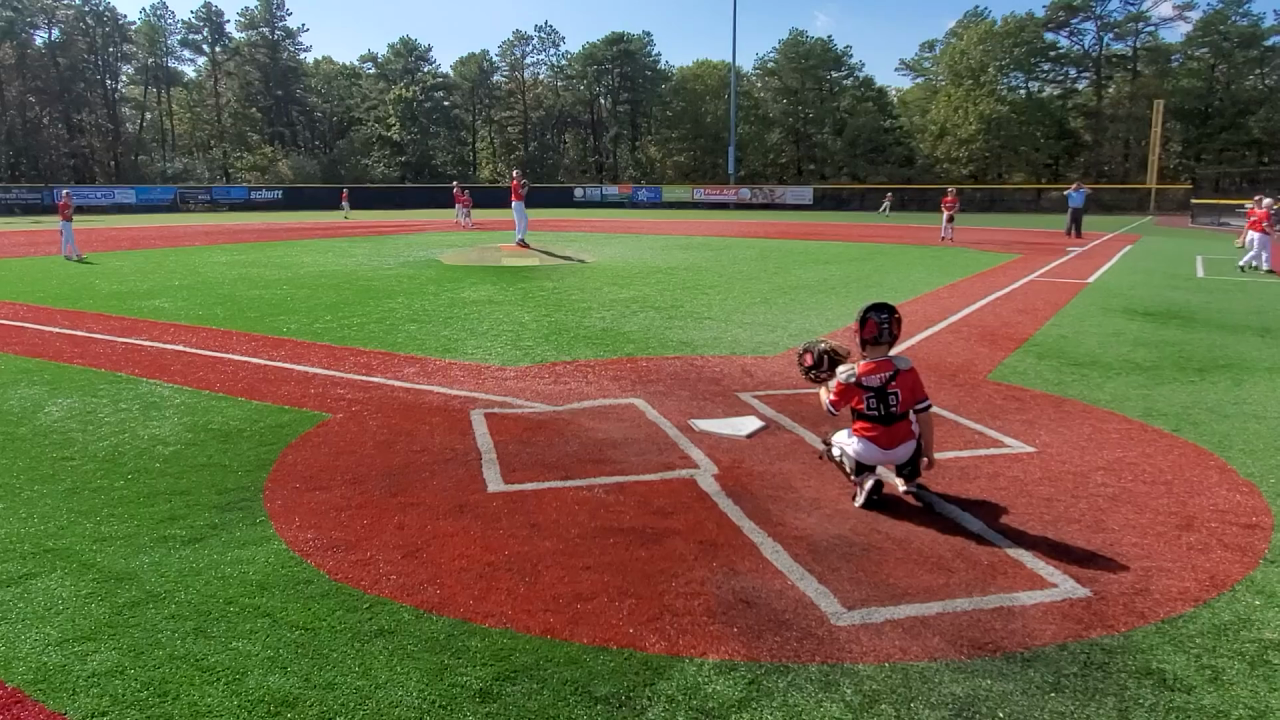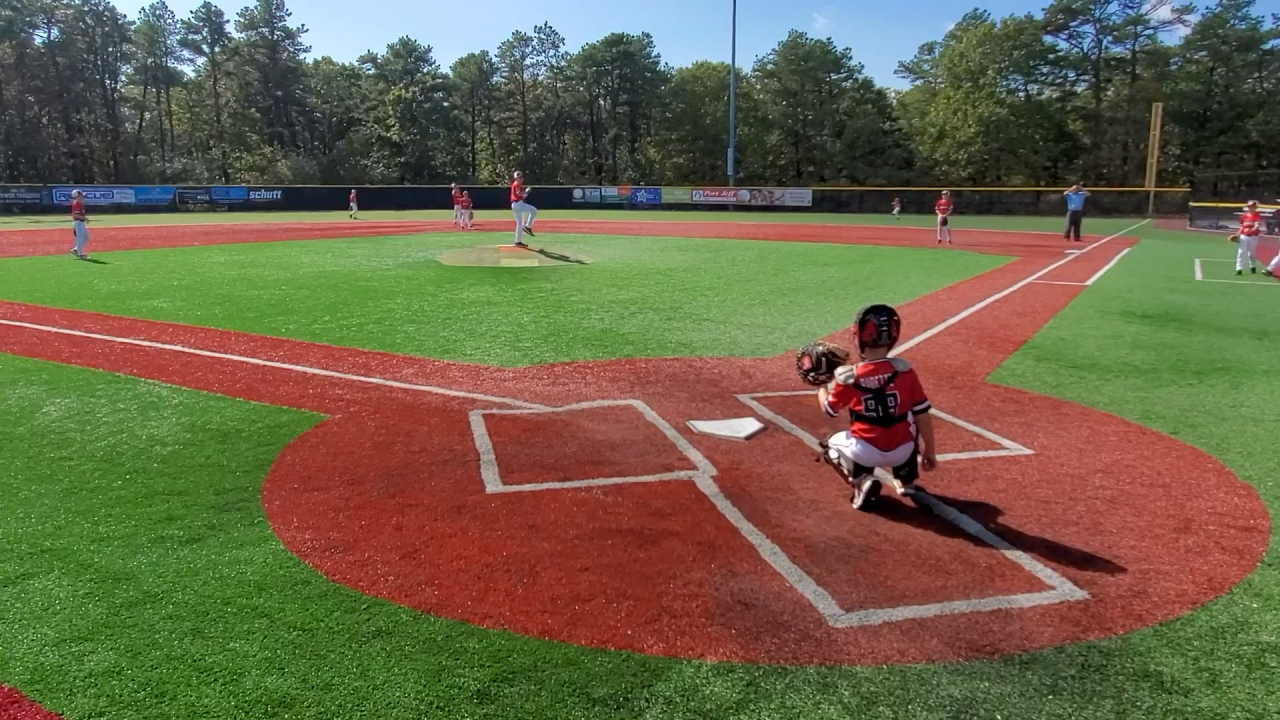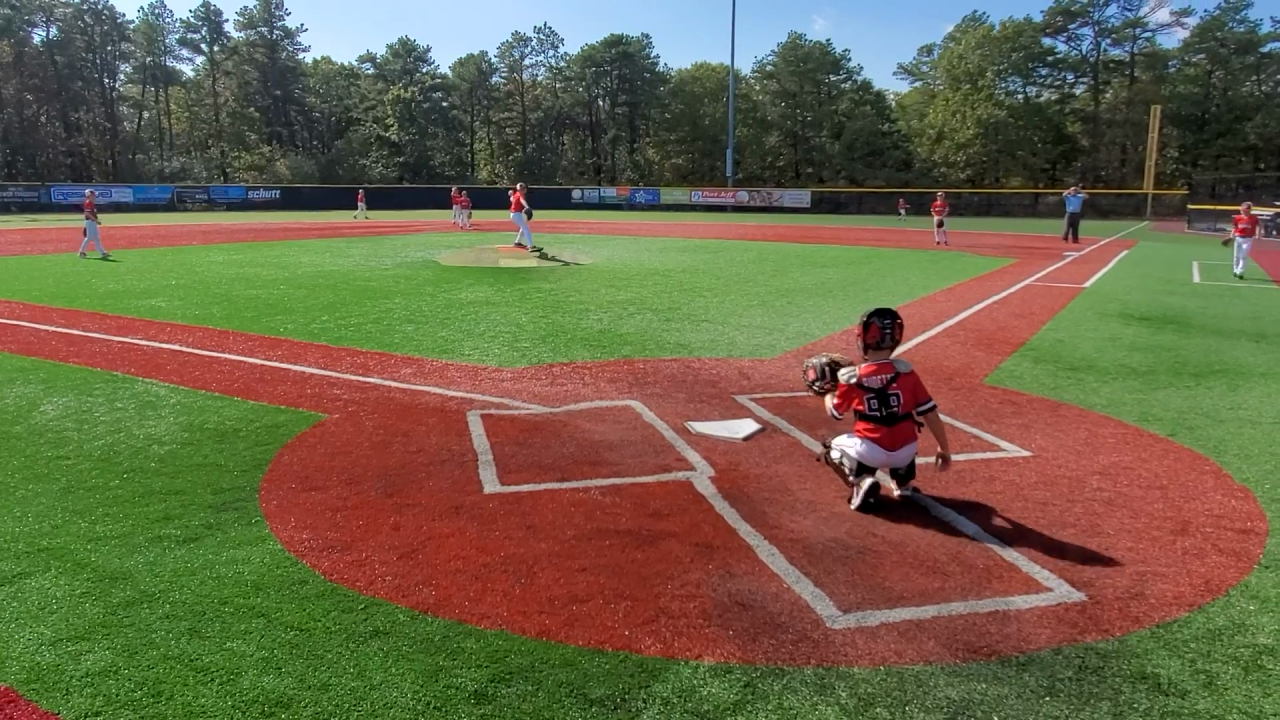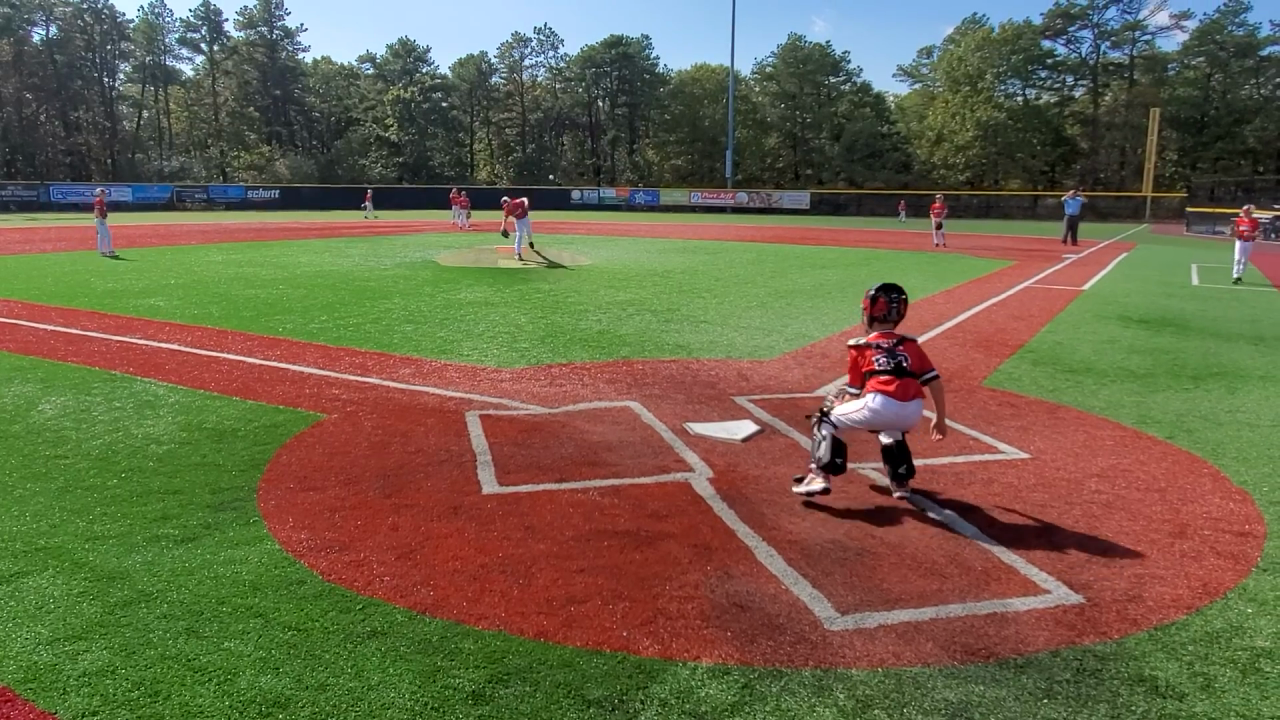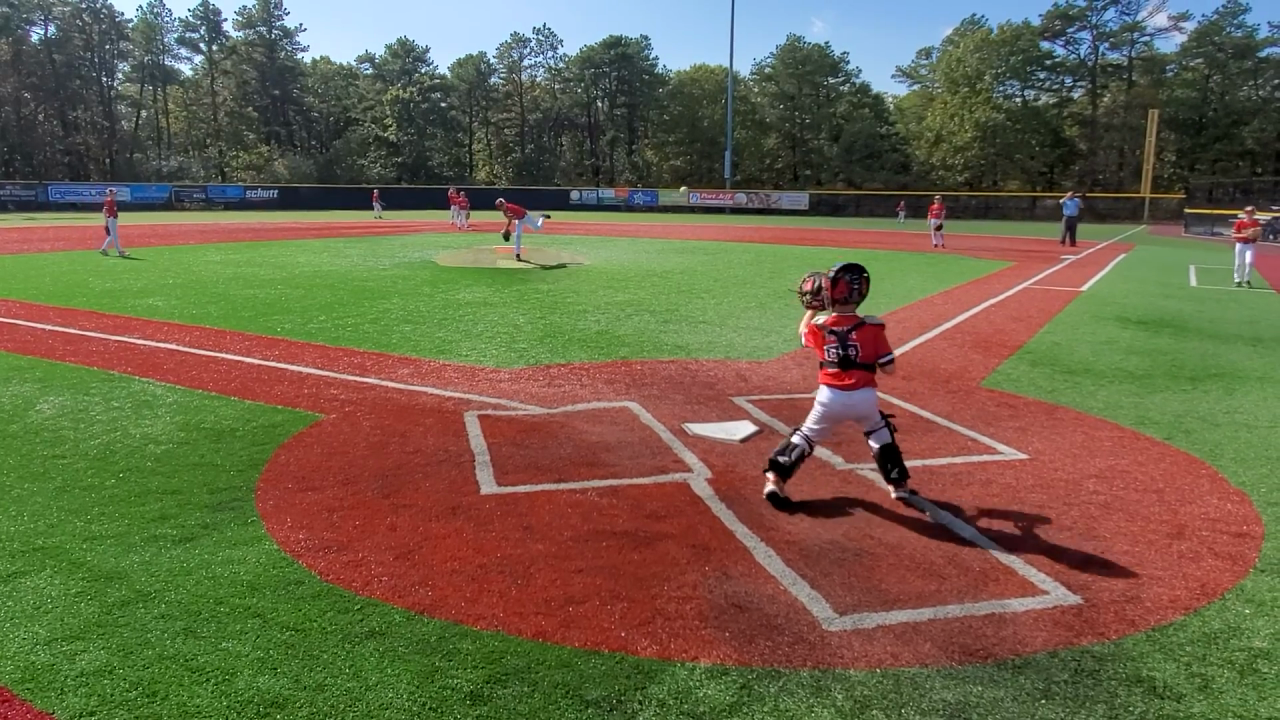
dt=0.4s
person 1, frame 1
left shoulder: (850, 376)
right shoulder: (906, 369)
left elbow: (830, 408)
right elbow: (924, 416)
left wrist: (823, 383)
right wrist: (928, 450)
left hip: (868, 451)
right hip: (904, 450)
left knee: (835, 442)
left ankle: (864, 480)
right ankle: (908, 477)
person 1, frame 2
left shoulder: (848, 377)
right shoulder: (905, 371)
left elbow: (828, 409)
right elbow: (923, 417)
left wrist: (821, 385)
right wrist: (930, 450)
left hip: (865, 453)
right hip: (902, 452)
left knee: (831, 445)
left ankle: (861, 481)
right ankle: (906, 479)
person 1, frame 3
left shoulder: (851, 378)
right shoulder: (907, 373)
left elbow: (834, 413)
right elbow: (930, 414)
left wrist: (826, 391)
right wrist: (944, 449)
left hip: (872, 453)
right hip: (905, 452)
left knee: (833, 449)
left ankle: (861, 481)
right ankle: (902, 481)
person 1, frame 4
left shoulder: (861, 347)
right shoulder: (910, 345)
left elbow: (854, 393)
right elbow: (937, 383)
left wrist: (836, 405)
right wrist: (940, 418)
left hip: (879, 405)
right hip: (912, 411)
left knee: (825, 421)
right knee: (890, 428)
left ankle: (820, 475)
right ankle: (901, 483)
person 1, frame 5
left shoulder: (818, 326)
right shoulder: (872, 328)
left elbow: (805, 336)
right elbow: (889, 369)
left wrist: (811, 304)
right wrist: (874, 355)
left hip: (830, 397)
right hip: (863, 398)
left knee: (807, 435)
right knee: (879, 428)
left ankle: (775, 479)
right ankle: (899, 484)
